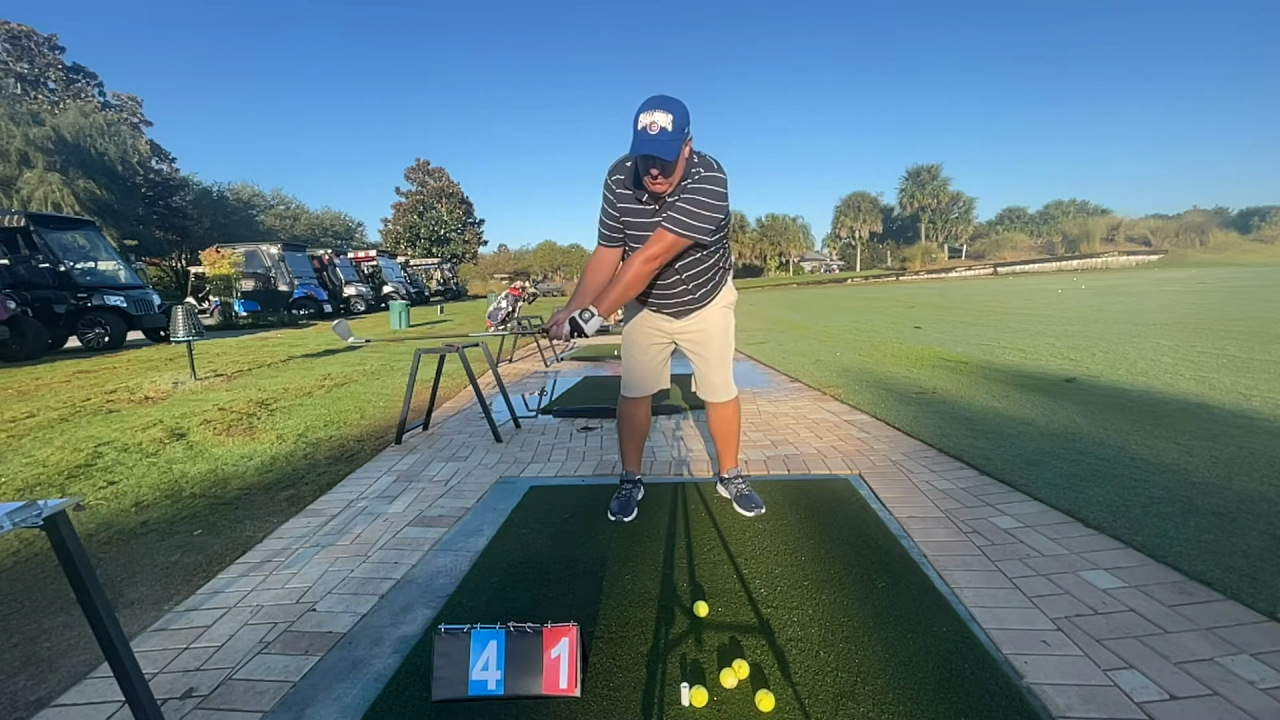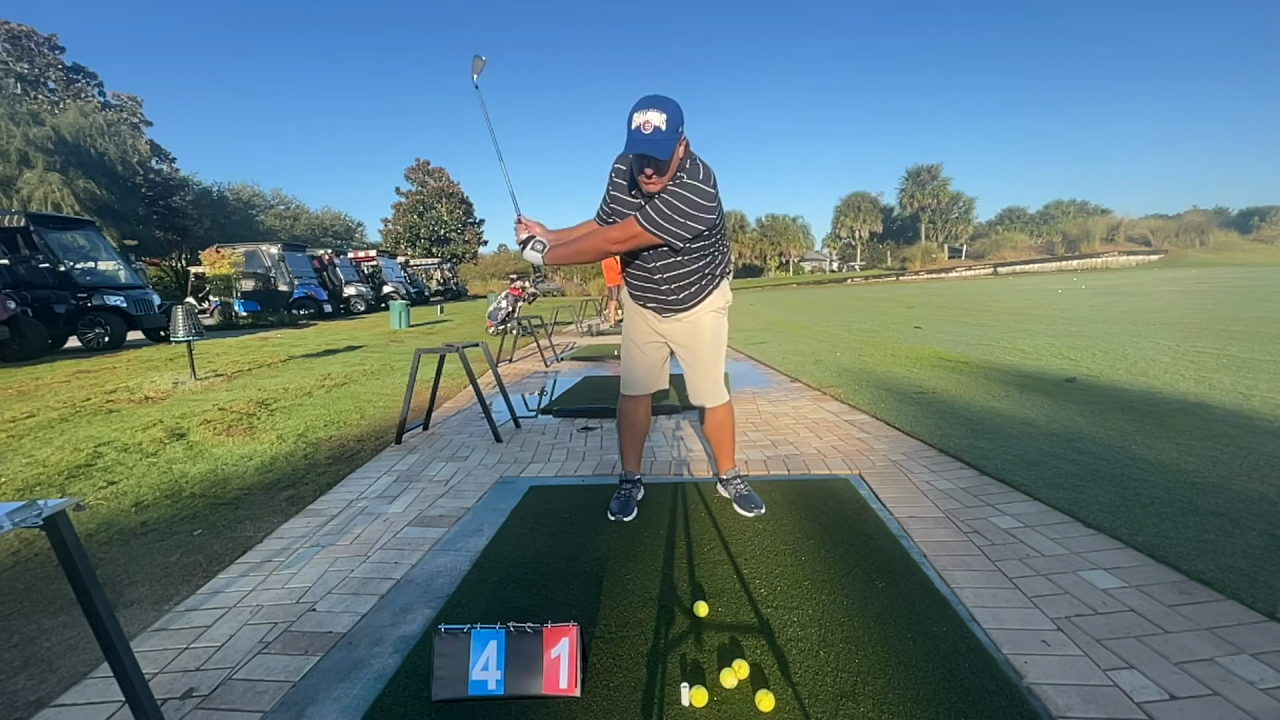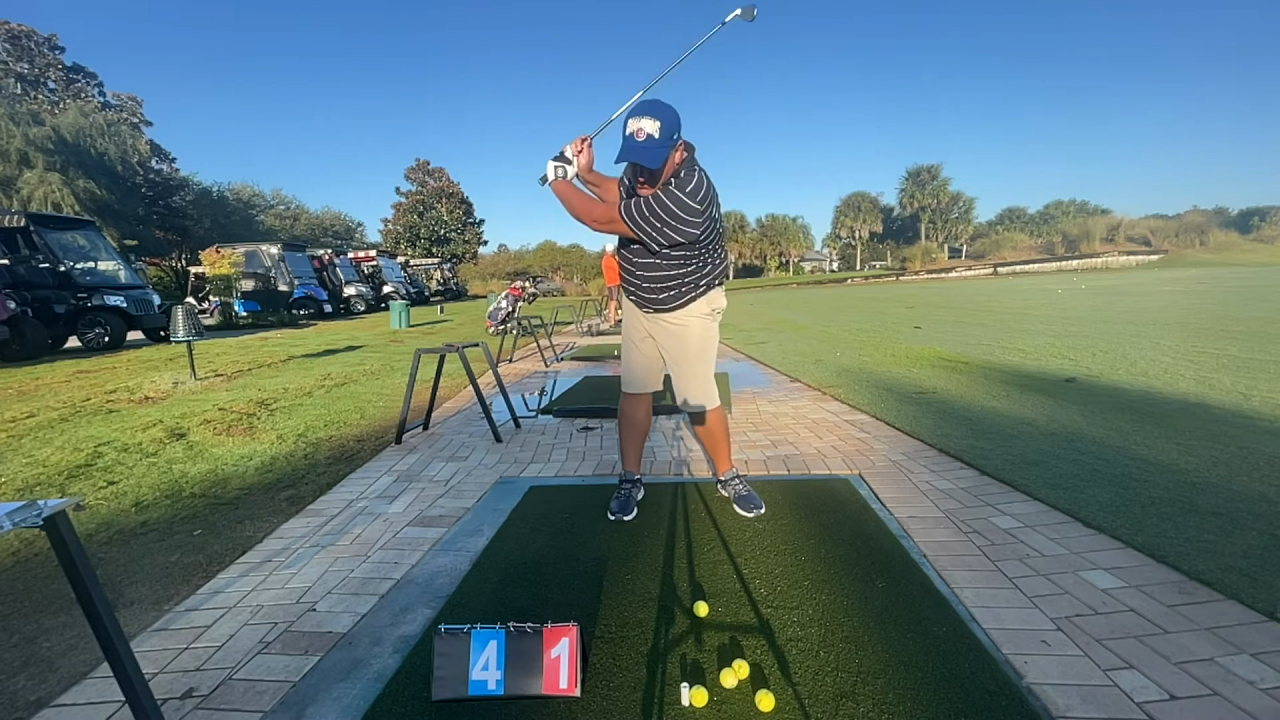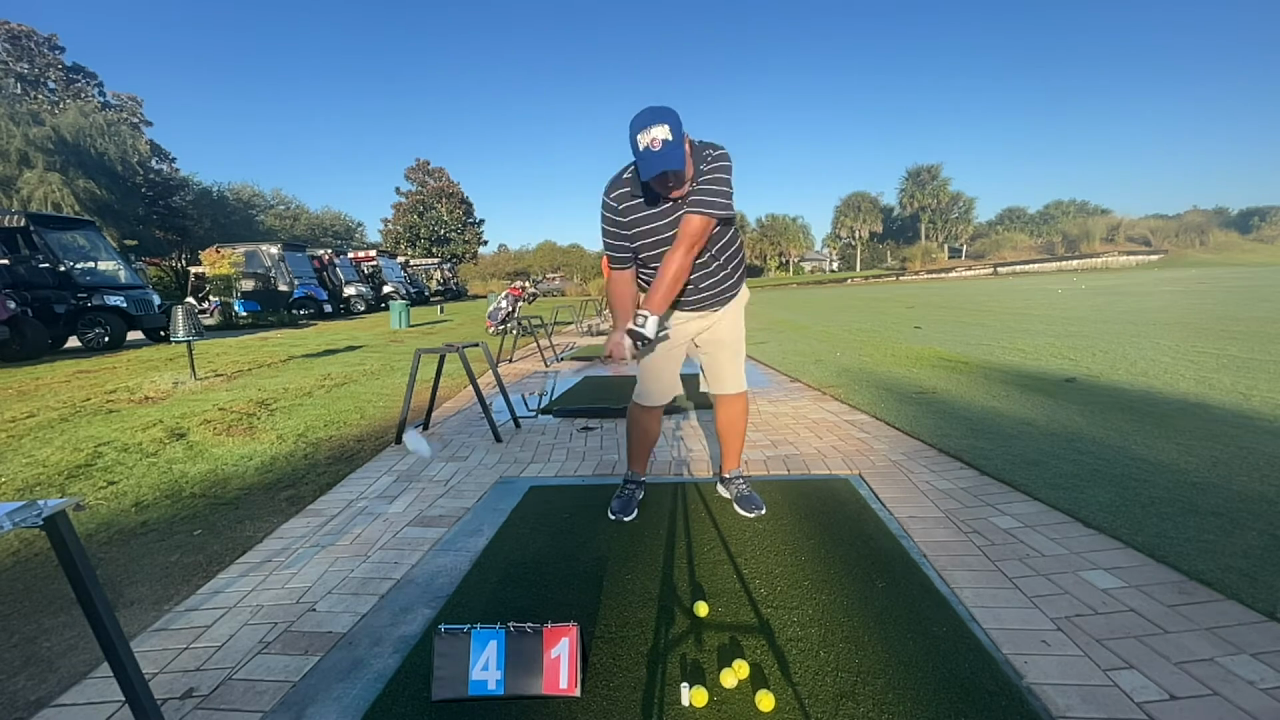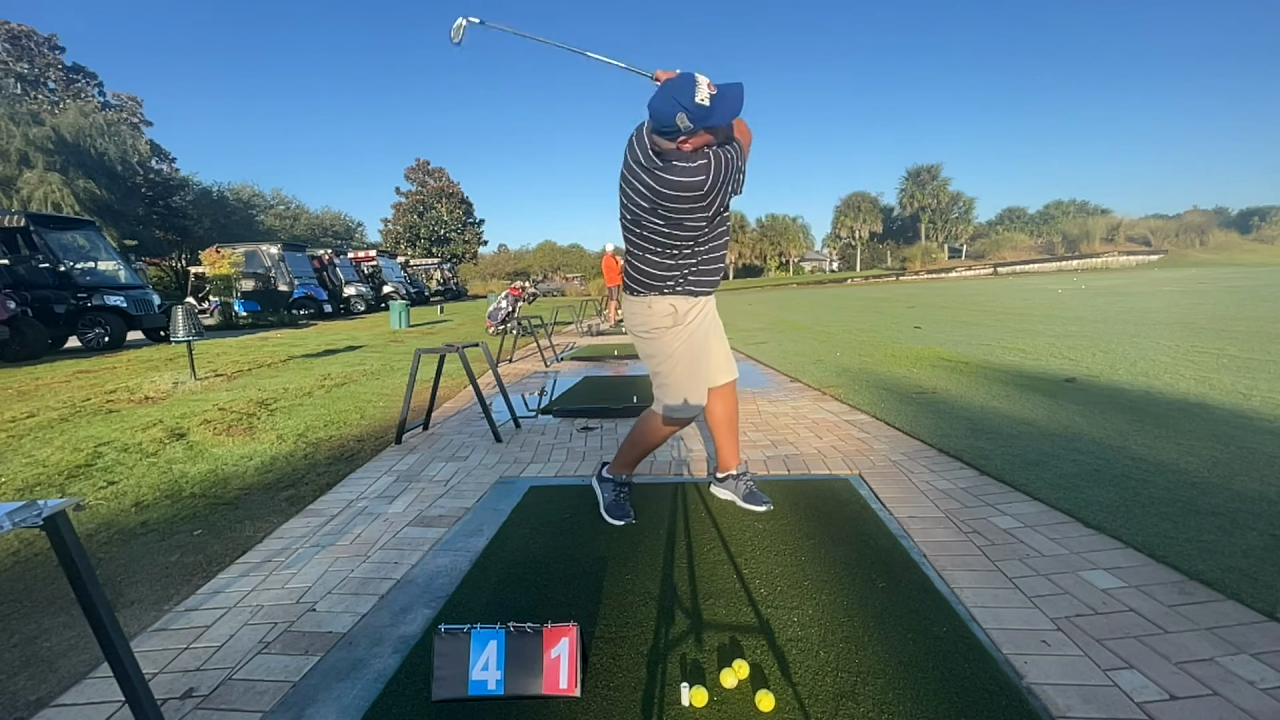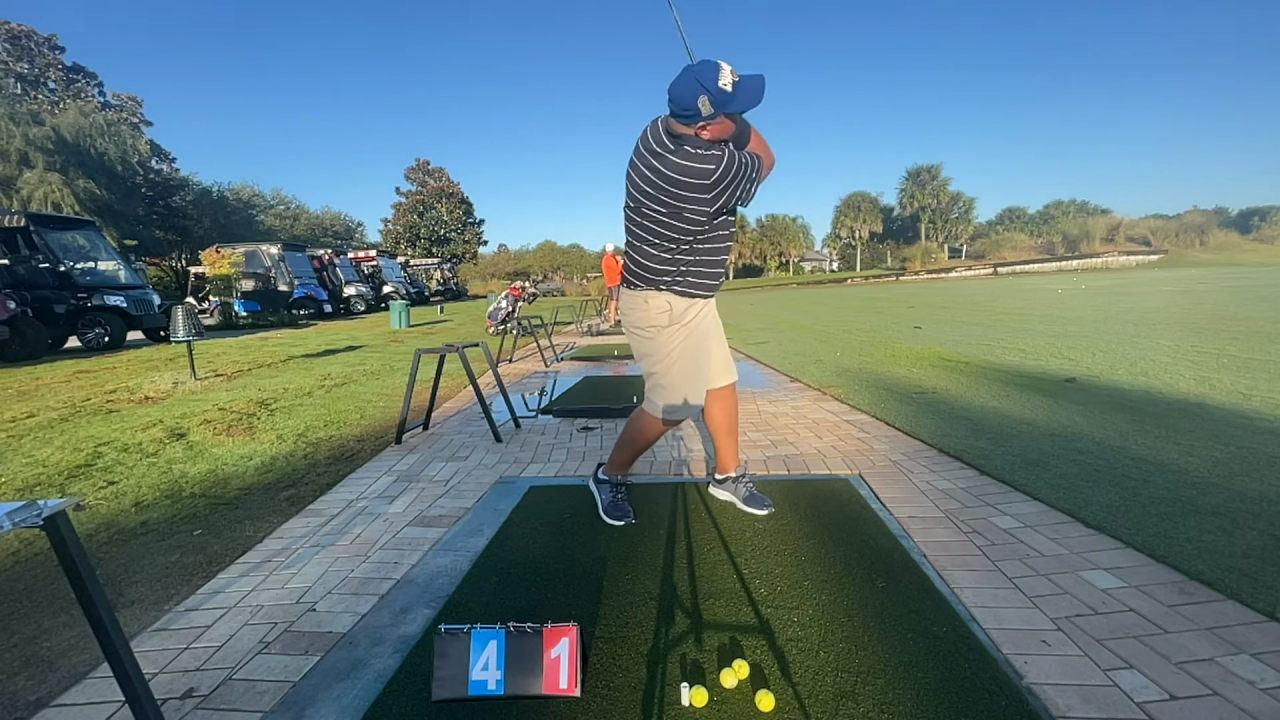
dt=0.4s
person 1, frame 1
left shoulder: (709, 182)
right shoulder: (620, 178)
left elbow: (650, 258)
right elbow: (609, 252)
left wrist: (592, 315)
right wrist: (573, 306)
left hip: (706, 302)
right hip: (646, 305)
left knee: (720, 391)
right knee: (634, 392)
left ankle: (730, 476)
right ankle: (631, 480)
person 1, frame 2
left shoulder: (695, 191)
right shoulder: (624, 168)
left elbow: (613, 242)
right elbow: (604, 223)
left wrist: (544, 253)
right wrist: (546, 236)
left hip: (698, 305)
right hip: (641, 303)
left knee: (710, 395)
right knee: (634, 391)
left ankle: (728, 476)
right ankle: (630, 480)
person 1, frame 3
left shoulder: (684, 200)
right shoulder: (645, 167)
left elbow: (603, 219)
right elbow: (622, 197)
left wrist: (558, 180)
right wrist: (584, 174)
left hip: (689, 308)
right hip: (639, 302)
left knee: (698, 399)
right knee: (635, 390)
left ankle: (728, 476)
right ankle: (631, 479)
person 1, frame 4
left shoulder: (714, 163)
right shoulder: (621, 196)
left elbow: (687, 245)
right elbow: (619, 271)
left wrist: (653, 310)
right wrist: (623, 326)
left hip: (722, 300)
right hip: (662, 309)
left knee: (731, 390)
right knee: (652, 400)
left ankle: (732, 476)
right ankle: (633, 480)
person 1, frame 5
left shoulder: (645, 136)
right shoulder: (701, 178)
left elbow: (727, 135)
right elbow: (742, 138)
left hip: (687, 299)
right hip: (666, 309)
left knee: (721, 381)
right knee: (678, 407)
left ankle: (729, 473)
right ankle: (613, 476)
person 1, frame 6
left shoulder: (660, 131)
right shoulder: (710, 170)
right elbow: (764, 162)
left wrist: (728, 110)
right wrist: (734, 119)
left hip: (689, 299)
right hip: (663, 305)
left knee: (721, 383)
right knee: (671, 405)
left ankle: (728, 475)
right ankle: (609, 476)
